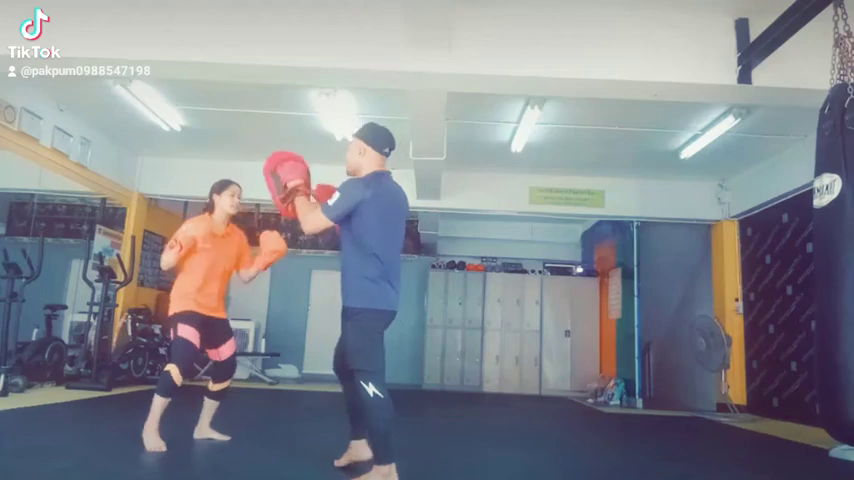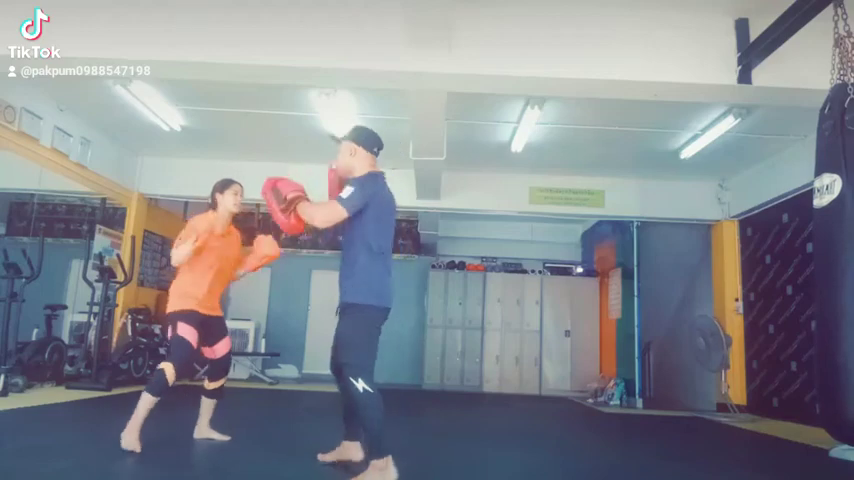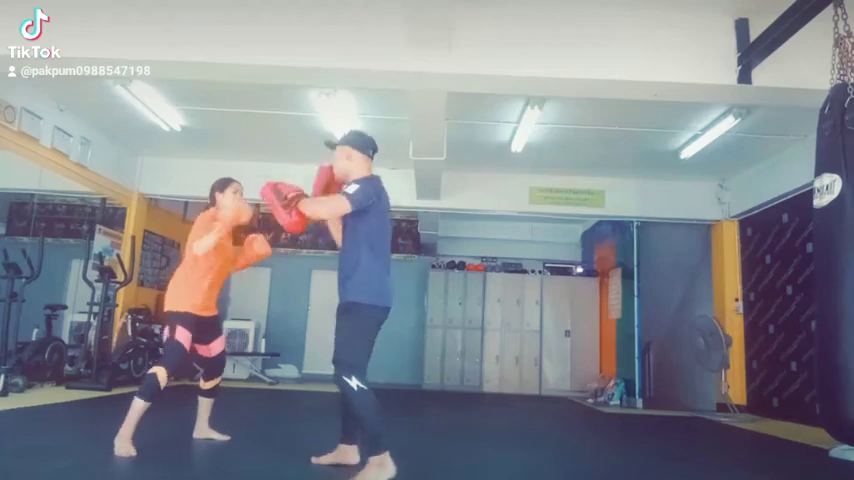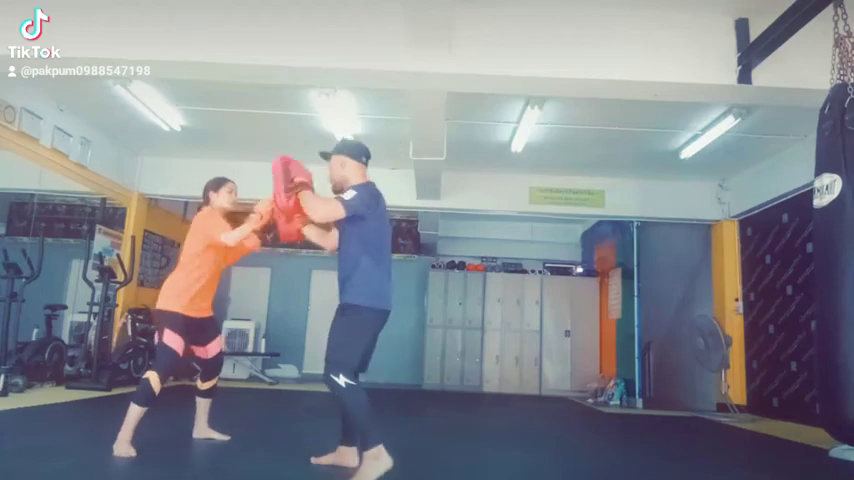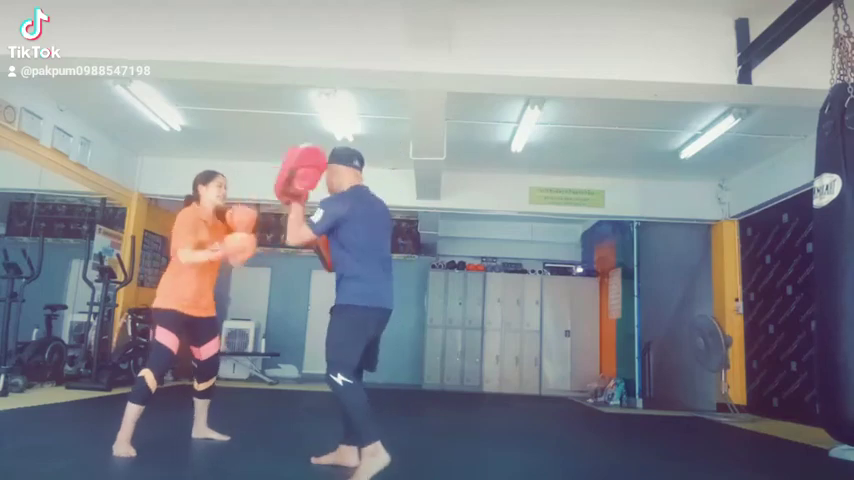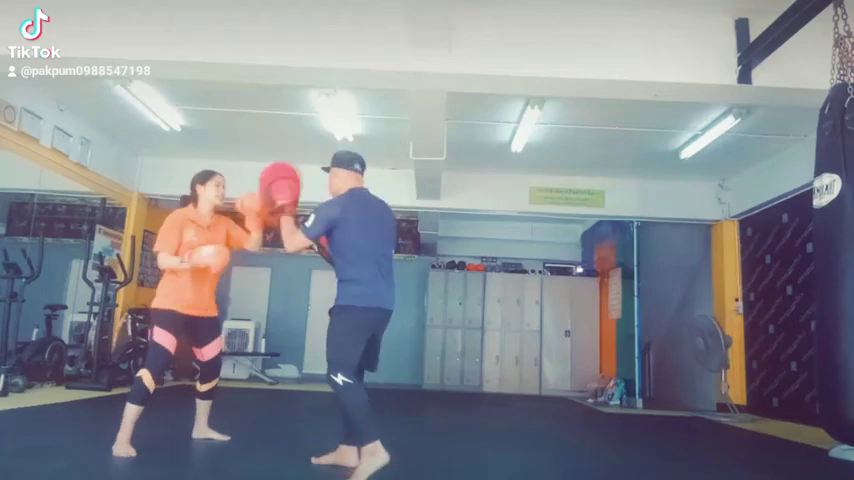
dt=0.1s
person 1, frame 1
left shoulder: (362, 187)
right shoulder: (393, 191)
left elbow: (311, 224)
left wrist: (297, 190)
right wrist: (331, 201)
left hip: (366, 302)
right hip: (378, 299)
left knee: (369, 381)
right knee: (346, 367)
right ankle: (360, 442)
person 1, frame 2
left shoulder: (364, 185)
right shoulder: (379, 190)
left elbow: (323, 217)
left wrist: (295, 200)
right wrist: (328, 201)
left hip: (364, 298)
right hip: (372, 296)
left knee: (359, 378)
right knee: (343, 369)
right ankle: (352, 443)
person 1, frame 3
left shoulder: (368, 186)
right shoulder: (365, 194)
left elbow: (325, 208)
right elbow: (344, 238)
left wrist: (297, 200)
right wrist: (323, 204)
left hip: (363, 299)
right hip: (367, 298)
left knee: (350, 376)
right knee: (349, 375)
right ankle: (348, 447)
person 1, frame 4
left shoulder: (364, 193)
right shoulder: (360, 200)
left elbow: (318, 212)
right elbow: (333, 241)
left wrist: (303, 188)
right wrist: (301, 226)
left hip: (362, 302)
right hip: (369, 301)
left knee: (338, 375)
right knee: (347, 375)
left ankle: (375, 453)
right ankle: (348, 449)
person 1, frame 5
left shoulder: (338, 204)
right shoulder: (379, 207)
left elbow: (295, 236)
left wrist: (297, 199)
right wrist: (325, 241)
left hip: (355, 302)
right hip: (381, 303)
left knee: (339, 374)
right knee: (350, 374)
left ankle: (373, 449)
right ankle: (349, 448)
person 1, frame 6
left shoulder: (334, 206)
right shoulder: (384, 209)
left elbow: (291, 243)
left wrist: (284, 211)
left hip: (354, 303)
right hip: (382, 304)
left knee: (340, 374)
right knee: (351, 375)
left ankle: (371, 447)
right ankle: (348, 449)
person 2, frame 1
left shoulder: (238, 236)
right shoulder: (194, 225)
left elbow: (245, 274)
right elbow: (165, 263)
left wrist: (267, 257)
right wrist: (182, 241)
left hip: (214, 310)
right hip: (187, 305)
left knee: (225, 367)
right knee: (183, 360)
left ankle: (203, 427)
right ankle: (151, 427)
person 2, frame 2
left shoulder: (234, 235)
right shoulder: (200, 222)
left elbow: (231, 274)
right elbow: (177, 260)
left wrist: (257, 259)
right wrist: (197, 236)
left hip: (211, 309)
right hip: (185, 303)
left knee: (222, 366)
right knee: (180, 359)
left ankle: (202, 427)
right ankle: (133, 428)
person 2, frame 3
left shoulder: (224, 222)
right shoulder: (209, 218)
right elbow: (199, 250)
left wrist: (250, 256)
right wrist: (225, 223)
left hip: (206, 307)
right hip: (183, 304)
left knee: (215, 363)
right knee: (172, 361)
left ankle: (202, 427)
right ankle: (125, 434)
person 2, frame 4
left shoulder: (218, 223)
right shoulder: (207, 218)
right elbow: (230, 239)
left wrist: (242, 249)
right wrist: (257, 218)
left hip: (202, 309)
right hip: (176, 304)
left knee: (213, 364)
right knee: (164, 366)
left ankle: (201, 427)
right ankle: (124, 437)
person 2, frame 5
left shoulder: (217, 223)
right shoulder: (188, 216)
right elbow: (188, 256)
right wrist: (225, 249)
left hip: (203, 309)
right hip: (173, 304)
left knee: (210, 366)
right knee: (159, 364)
left ankle: (201, 427)
right ankle: (123, 438)
person 2, frame 6
left shoulder: (223, 224)
right shoulder: (178, 218)
left elbow: (253, 245)
right elbow: (162, 260)
left wrist: (253, 218)
right wrist: (191, 261)
left hip: (205, 309)
right hip: (172, 304)
left knee: (211, 367)
right knee: (156, 364)
left ankle: (202, 428)
right ankle: (123, 438)
